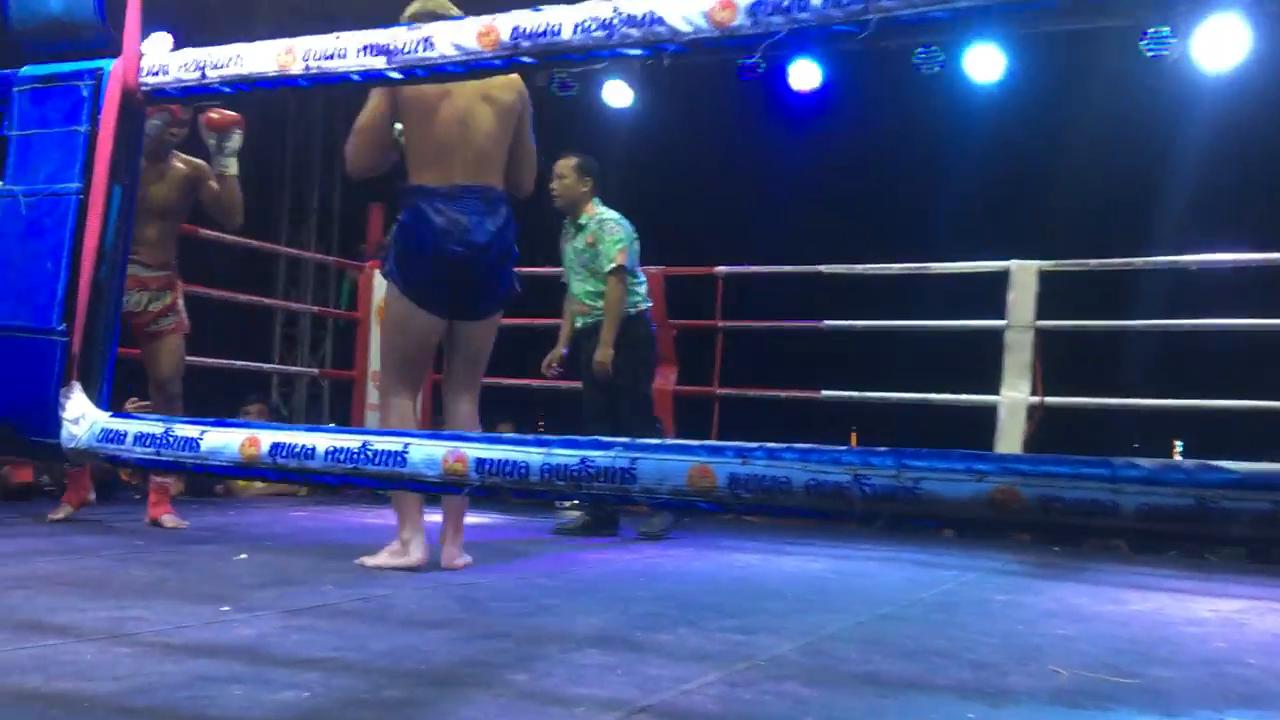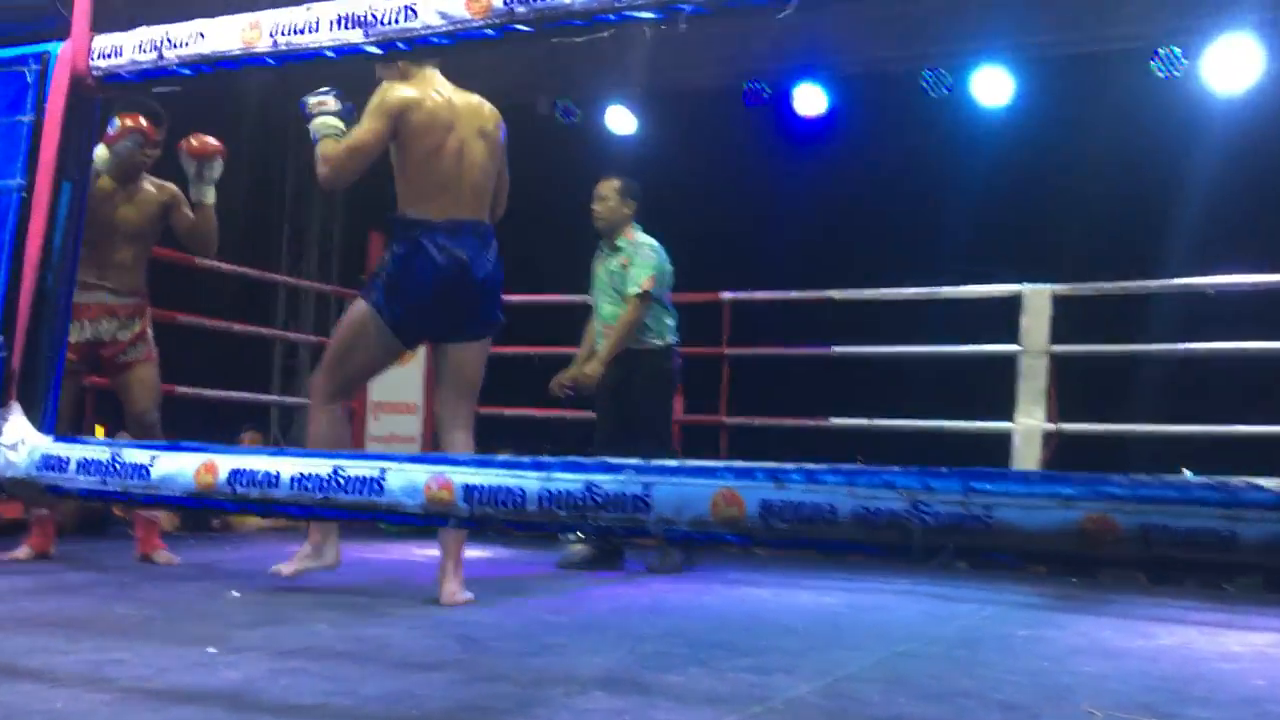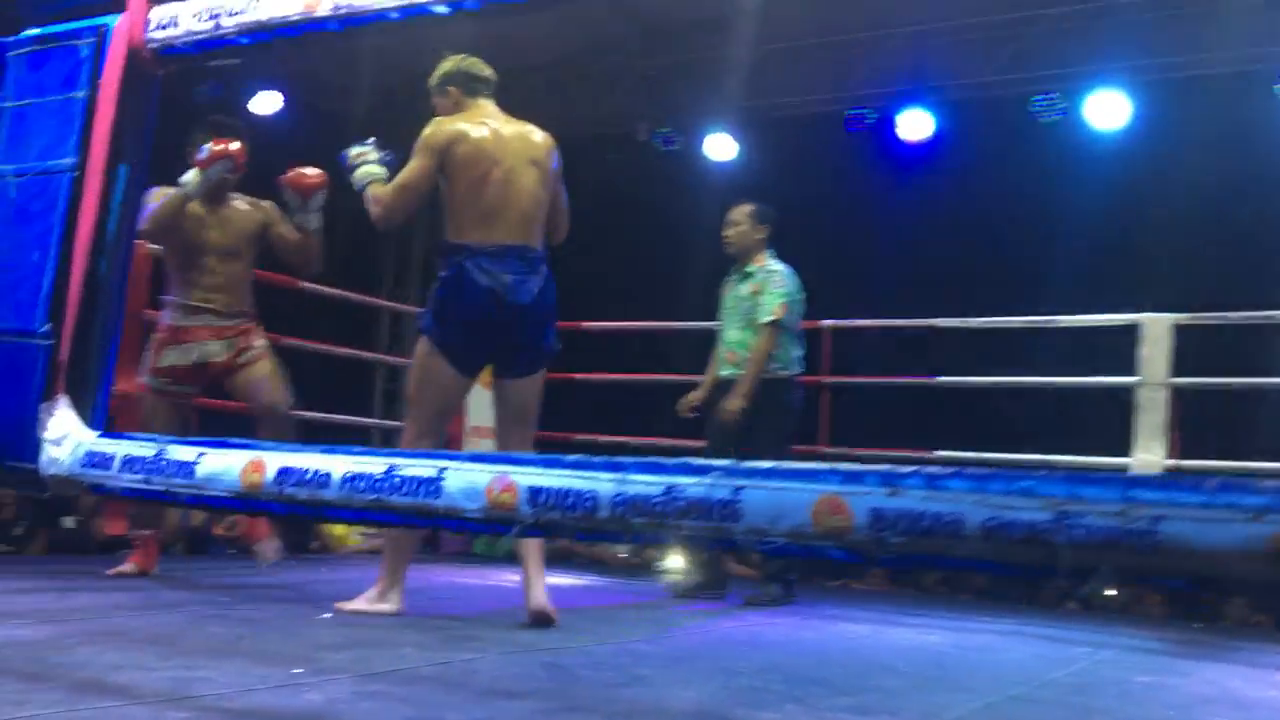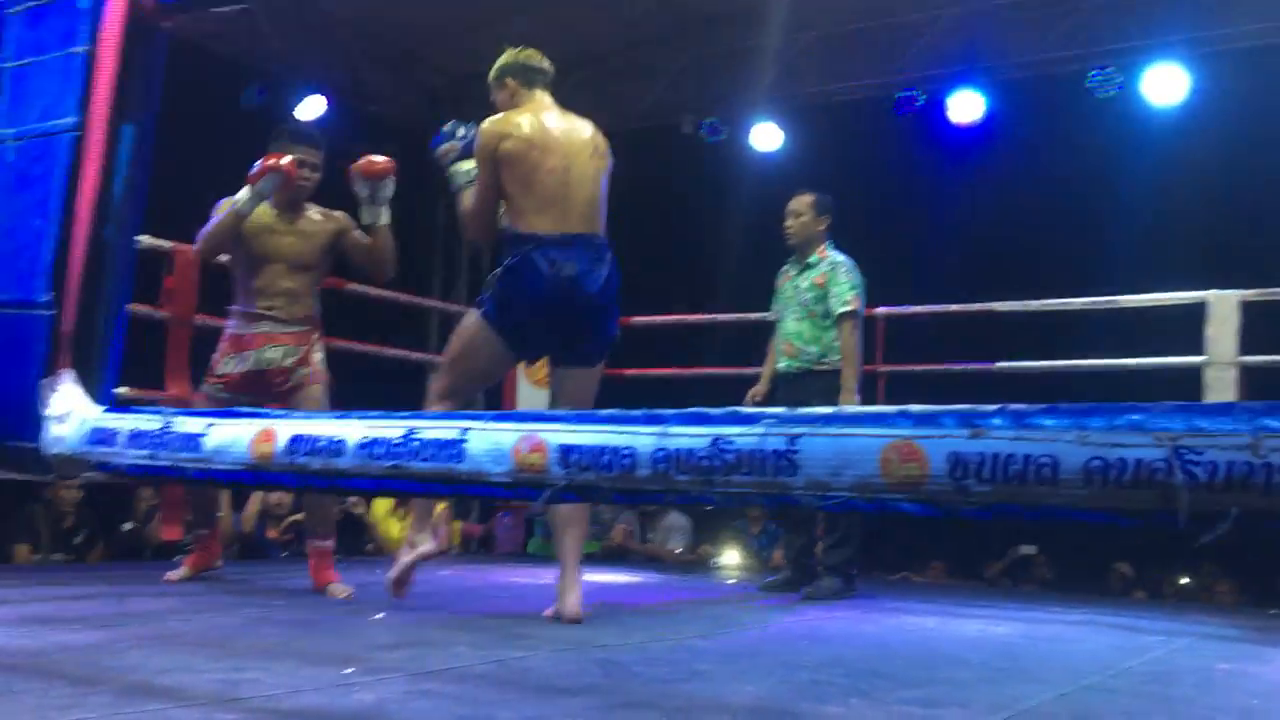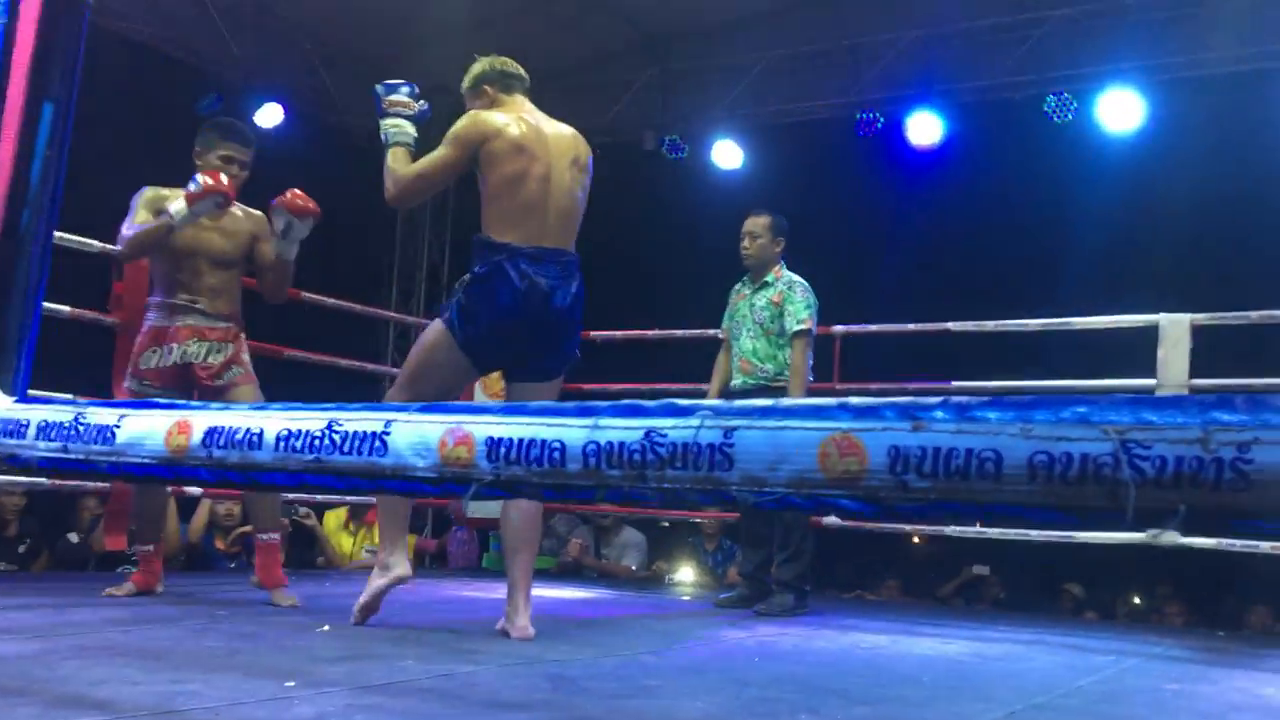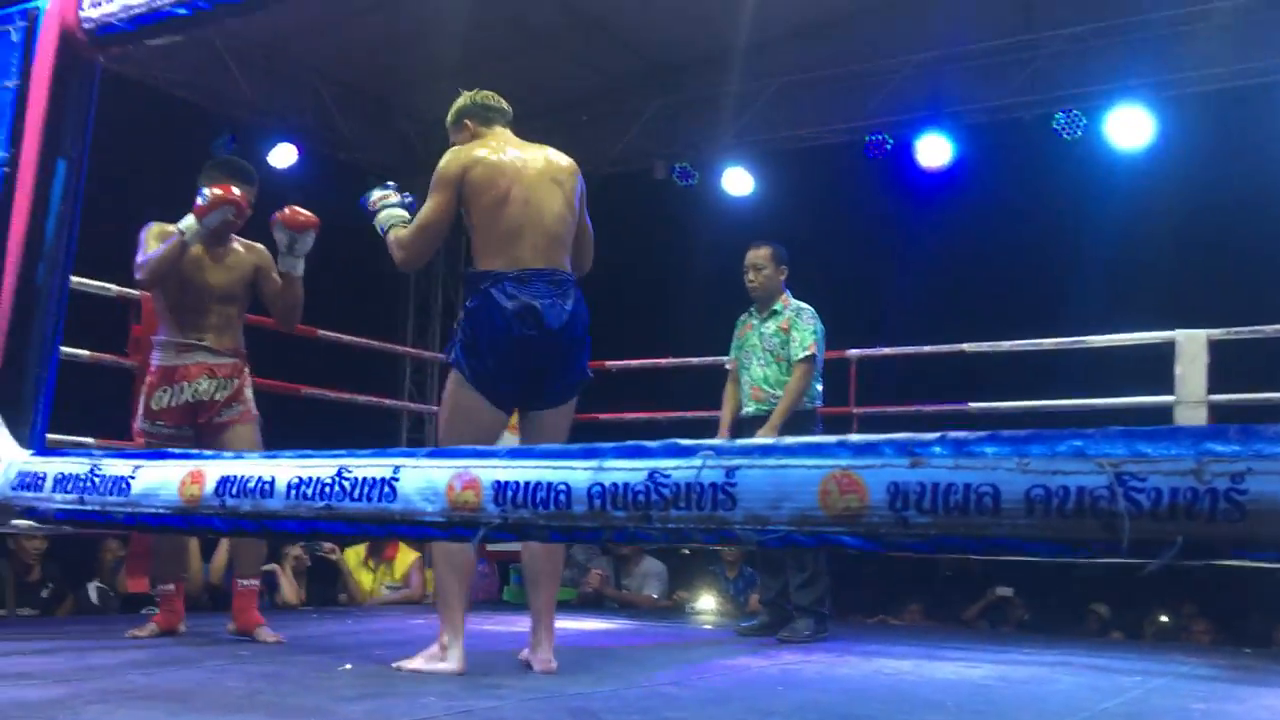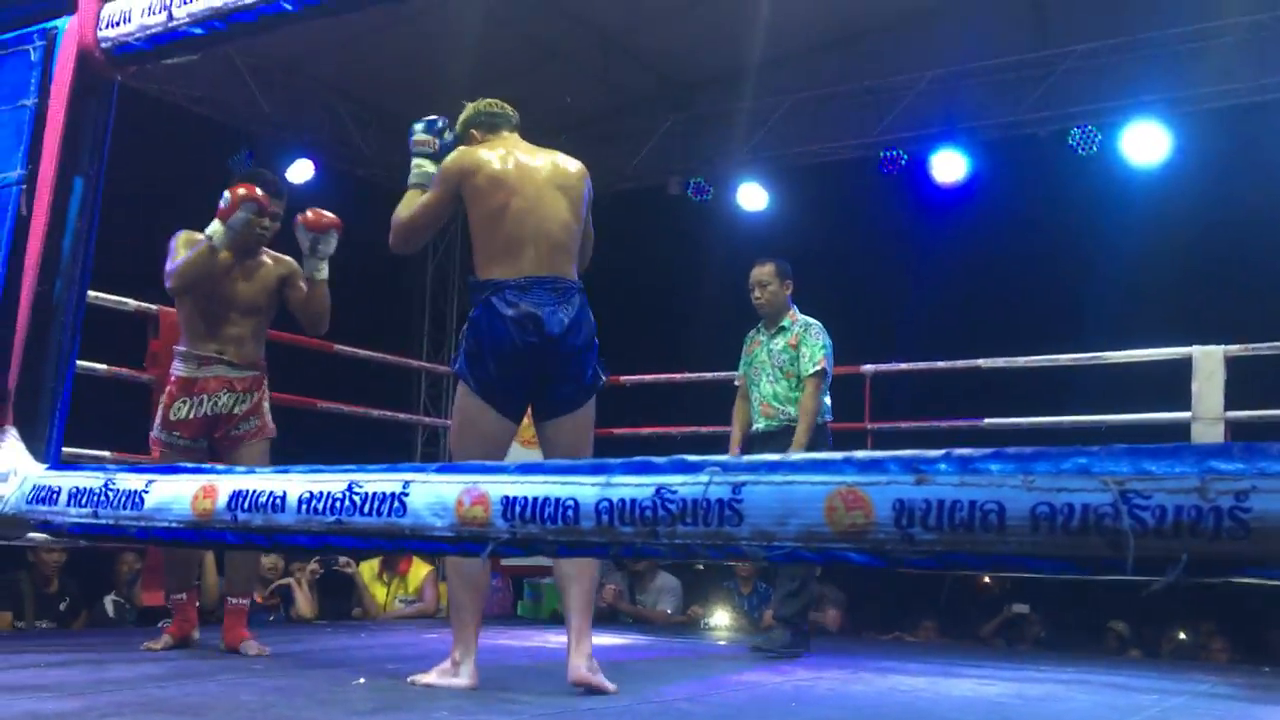
dt=0.3s
person 1, frame 1
right shoulder: (511, 83)
left elbow: (359, 163)
right elbow: (523, 182)
left hip: (427, 230)
right hip: (491, 233)
left knee: (398, 389)
right knee: (463, 392)
left ankle: (410, 538)
right ankle: (453, 540)
person 1, frame 2
left shoulder: (398, 97)
right shoulder: (489, 113)
left elbow: (335, 172)
left wrist: (324, 120)
left hip: (420, 262)
right hip: (480, 265)
left knee: (326, 389)
right knee: (456, 427)
left ankle: (320, 540)
right ankle: (453, 576)
person 1, frame 3
left shoulder: (448, 131)
right shoulder: (543, 143)
left elbow: (386, 212)
left wrist: (366, 168)
left hip: (470, 287)
right hip: (530, 290)
left knee: (420, 440)
right knee: (518, 449)
left ankle: (388, 587)
right ankle: (536, 585)
person 1, frame 4
left shoulder: (501, 128)
right shoulder: (594, 135)
left elbow: (476, 227)
left wrist: (464, 165)
left hip: (534, 275)
right hip: (598, 279)
left knee: (448, 388)
left ankle: (425, 528)
right ankle: (569, 590)
person 1, frame 5
left shoulder: (483, 126)
right shoulder: (579, 145)
left elbow: (399, 192)
left wrist: (396, 126)
left hip: (500, 285)
right hip: (562, 293)
left knee: (401, 405)
left ankle: (392, 553)
right ankle: (519, 610)
person 1, frame 6
left shoulder: (463, 160)
right shoulder: (566, 167)
left elbow: (408, 254)
left wrist: (388, 210)
left hip: (497, 315)
right hip: (564, 316)
left ankle: (450, 644)
right ankle: (542, 641)
person 1, frame 7
left shoulder: (466, 162)
right shoulder: (574, 171)
left elbow: (402, 239)
left wrist: (421, 165)
left hip: (501, 323)
right hip: (569, 324)
left ankle: (462, 659)
right ankle: (581, 651)
person 2, frame 1
left shoulder: (192, 170)
left elbow: (231, 219)
left wrist: (226, 159)
right wrist: (138, 134)
left hip: (160, 292)
left knee: (168, 390)
left ankle: (161, 501)
right ankle: (77, 487)
person 2, frame 2
left shoulder: (164, 194)
right shoulder: (82, 175)
left elbow: (205, 247)
left wrist: (204, 187)
right wrist: (105, 156)
left hip: (129, 320)
right hip: (72, 312)
left knee: (146, 422)
right knee: (50, 421)
left ankle: (149, 537)
right ankle: (40, 535)
person 2, frame 3
left shoulder: (259, 213)
right shoulder: (167, 196)
left elbow: (309, 265)
right elbow: (147, 228)
left wrist: (309, 217)
right wrist: (195, 182)
left hip: (238, 337)
right hip: (179, 335)
left knee: (276, 409)
left ankle: (261, 518)
right ankle: (144, 552)
person 2, frame 4
left shoulder: (332, 223)
right shoulder: (237, 206)
left elbow: (383, 271)
right elbow: (204, 248)
left wrist: (379, 209)
right wrist: (249, 196)
left hip: (299, 347)
right hip: (242, 343)
left ankle: (323, 567)
right ankle: (203, 551)
person 2, frame 5
left shoulder: (253, 222)
right shoulder: (157, 198)
left elbow: (276, 293)
right elbow: (126, 250)
left wrist: (288, 244)
right wrist: (181, 212)
left hip: (223, 344)
right hip: (163, 337)
left ankle: (271, 569)
right ankle: (147, 570)
person 2, frame 6
left shoulder: (254, 255)
right shoulder: (162, 234)
left elbow: (288, 317)
right elbow: (146, 275)
left wrist: (293, 260)
right wrist: (195, 226)
left hip: (229, 380)
right hip: (171, 376)
left ankle: (247, 610)
right ankle: (169, 610)
person 2, frame 7
left shoulder: (281, 266)
right shoulder: (191, 243)
left elbow: (317, 324)
right elbow: (175, 282)
left wrist: (317, 263)
right wrist: (221, 230)
left hip: (246, 393)
right hip: (191, 386)
left ankle: (237, 626)
right ankle: (182, 620)
person 3, frame 1
left shoulder: (609, 224)
right shoulder: (568, 232)
left elbow: (617, 284)
left wrist: (607, 344)
right wrist: (563, 344)
left hip: (627, 331)
right hip: (591, 334)
left knee: (638, 419)
right knee: (598, 424)
left ankle: (664, 505)
right ankle: (600, 510)
person 3, frame 2
left shoulder: (645, 250)
right shoulder: (603, 255)
left elbow: (635, 310)
left wrist: (599, 362)
right wrist: (578, 365)
left hip: (648, 361)
right hip: (615, 364)
left knee: (657, 452)
right knee: (609, 452)
left ankle: (677, 543)
right ankle: (604, 544)
person 3, frame 3
left shoulder: (777, 277)
right shoulder: (732, 281)
left elbow: (769, 339)
left wrist: (741, 394)
right wrist: (705, 389)
left hip: (769, 391)
right hip: (731, 393)
left ankle: (779, 579)
right ankle: (712, 571)
person 3, frame 4
left shoulder: (838, 268)
right shoulder: (787, 272)
left elbow: (849, 331)
left wrist: (849, 392)
right wrist: (764, 381)
left hip: (825, 383)
right hip: (790, 384)
left ankle: (838, 572)
right ankle: (800, 566)
person 3, frame 5
left shoulder: (793, 289)
right shoulder: (738, 291)
left elbow: (800, 350)
right elbow: (727, 349)
left wrist: (796, 403)
right wrist: (712, 398)
left hip: (776, 399)
right hip: (742, 400)
left ankle: (791, 588)
right ankle: (754, 582)
person 3, frame 6
left shoulder: (800, 315)
right shoulder: (744, 323)
left elbow: (801, 375)
right elbow: (734, 380)
left wrist: (773, 426)
right wrist: (724, 431)
left hip: (791, 426)
right hip: (752, 428)
left ankle: (810, 613)
right ankle: (775, 610)
person 3, frame 7
left shoulder: (809, 331)
right shoulder: (752, 339)
left elbow: (813, 390)
right elbow: (743, 397)
left wrist: (798, 447)
right wrist: (735, 448)
left hip: (800, 441)
right hip: (763, 443)
left ankle: (791, 625)
right ankle: (785, 624)
